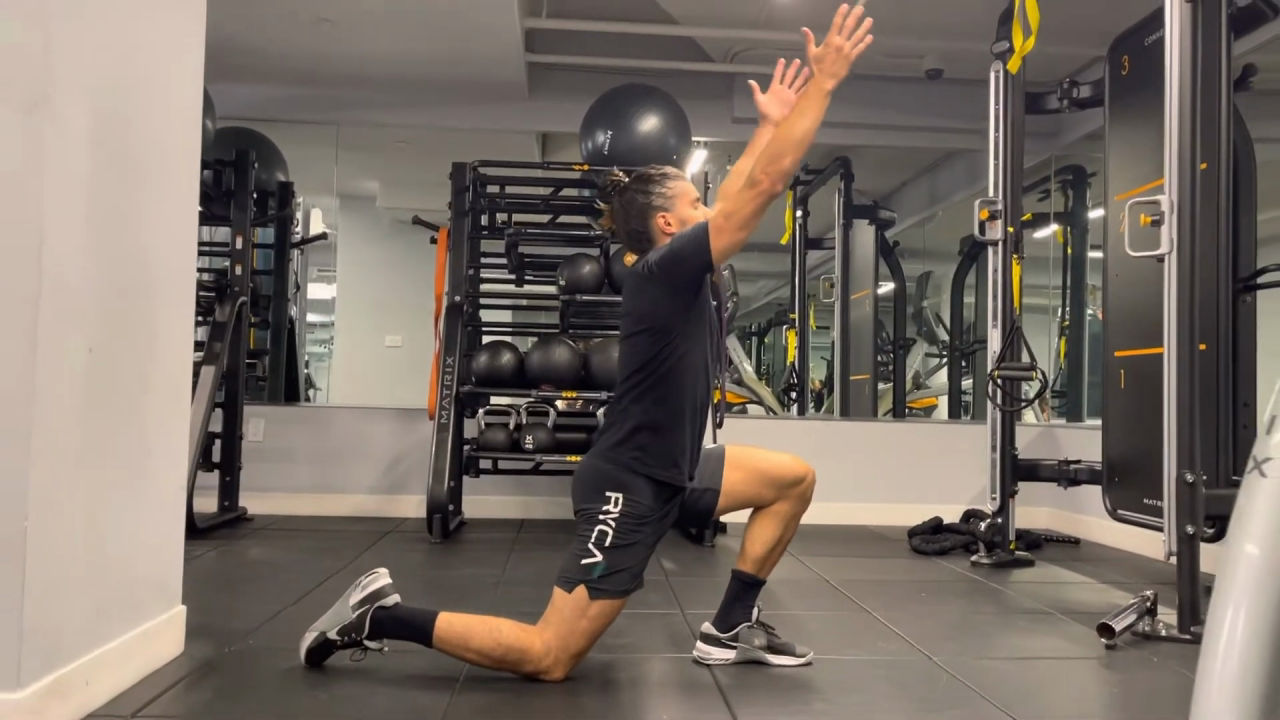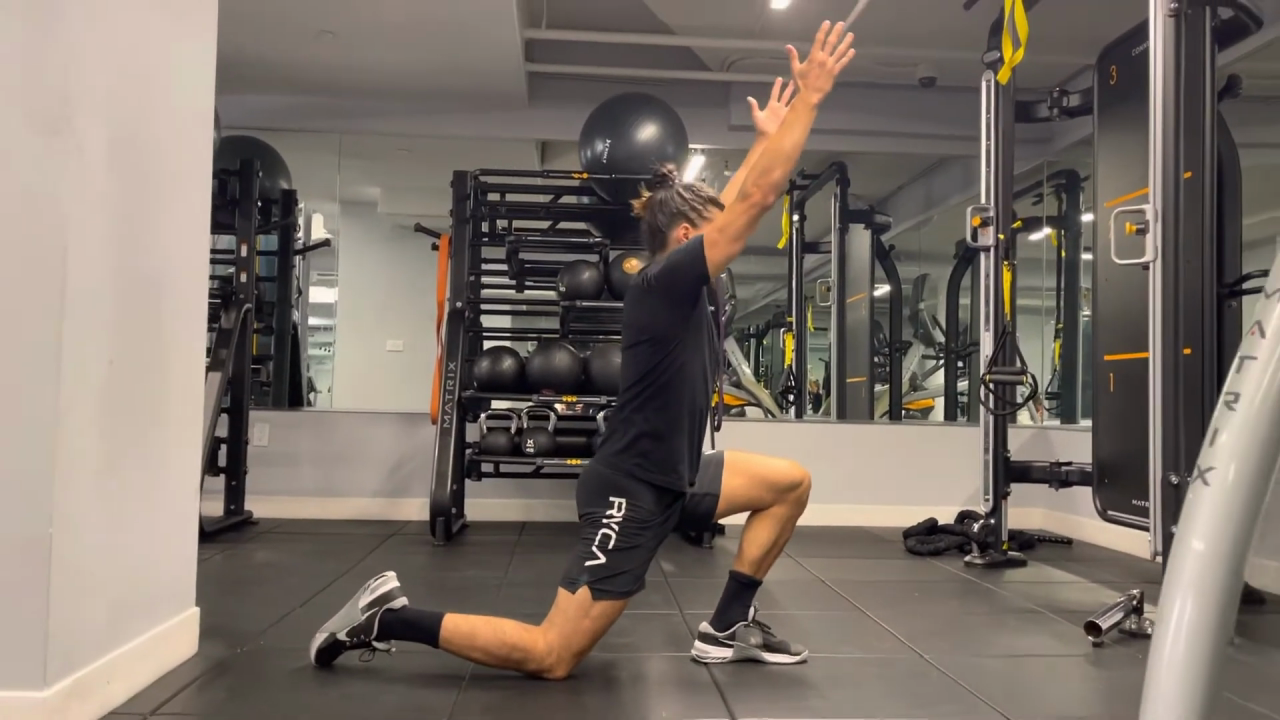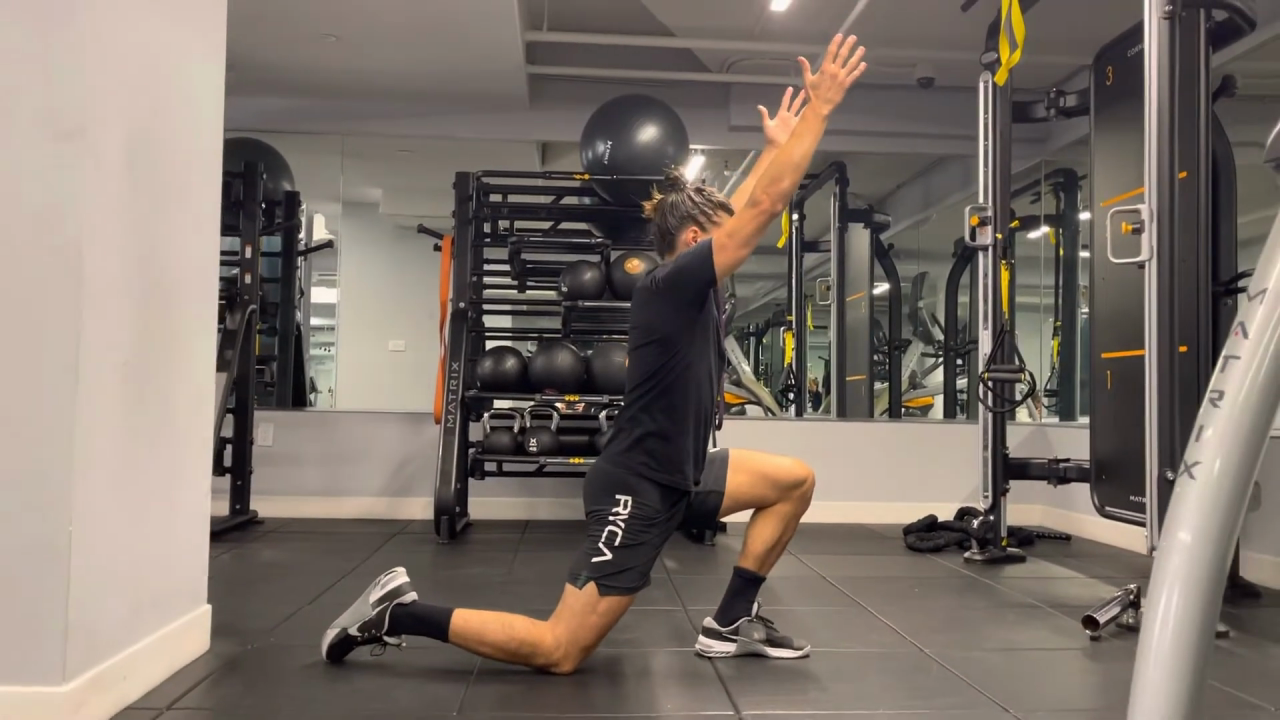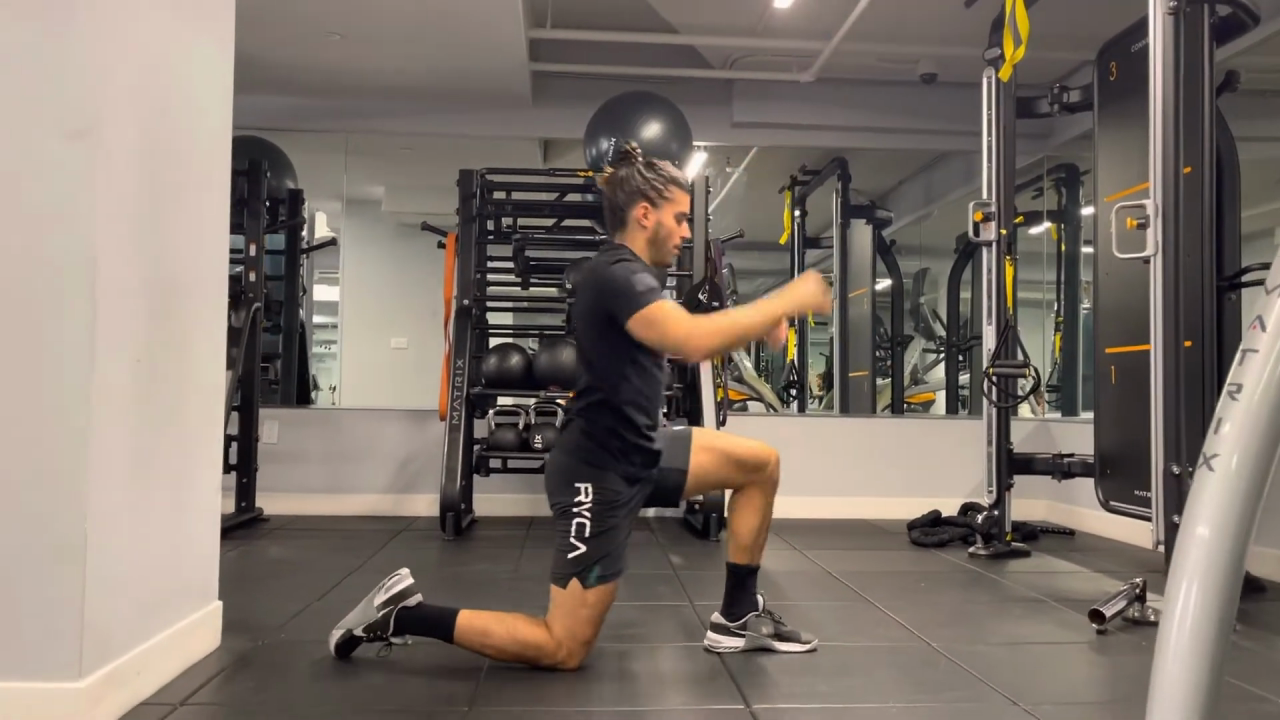
dt=0.4s
person 1, frame 1
left shoulder: (670, 276)
right shoulder: (665, 272)
left elbow: (737, 196)
right elbow: (762, 187)
left wrist: (769, 122)
right wrist: (824, 80)
left hip: (666, 471)
right hip: (628, 487)
left knee: (794, 479)
right knee: (547, 658)
left ankle: (731, 627)
right ankle: (381, 617)
person 1, frame 2
left shoulder: (672, 287)
right shoulder: (666, 283)
left elbow: (733, 204)
right elbow: (757, 198)
left wrist: (766, 135)
right wrist: (810, 95)
left hip: (667, 478)
right hip: (631, 493)
left knee: (790, 484)
right knee: (551, 656)
left ankle: (728, 627)
right ankle: (388, 620)
person 1, frame 3
left shoulder: (681, 290)
right shoulder: (673, 286)
left elbow: (742, 211)
right elbow: (767, 205)
left wrist: (776, 145)
right wrist: (821, 107)
left hip: (676, 476)
right hip: (638, 491)
left knee: (794, 481)
right knee: (558, 650)
left ankle: (732, 622)
right ankle: (398, 614)
person 1, frame 4
left shoulder: (627, 270)
right shoulder: (619, 276)
left elbow: (678, 339)
right elbow: (696, 342)
left wrist: (764, 314)
right wrist: (786, 300)
right hip: (600, 471)
left knee: (760, 463)
right knee: (564, 648)
left ankle: (739, 617)
right ankle: (403, 616)
